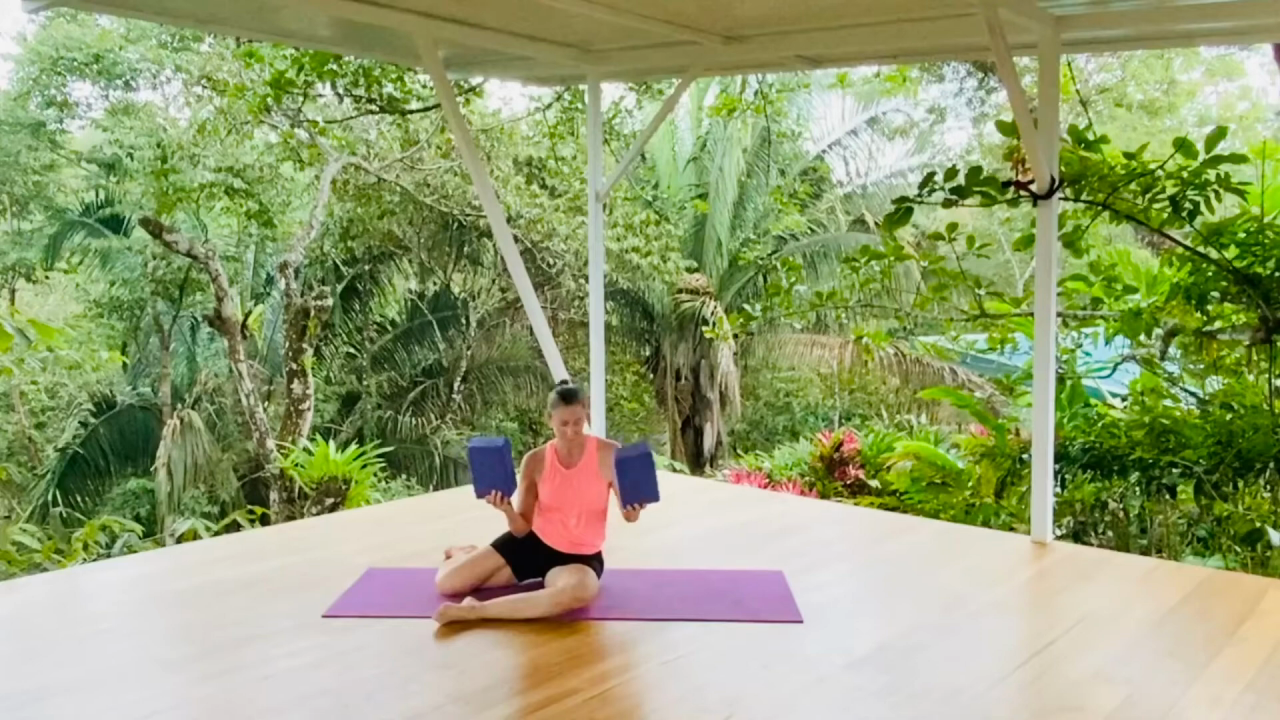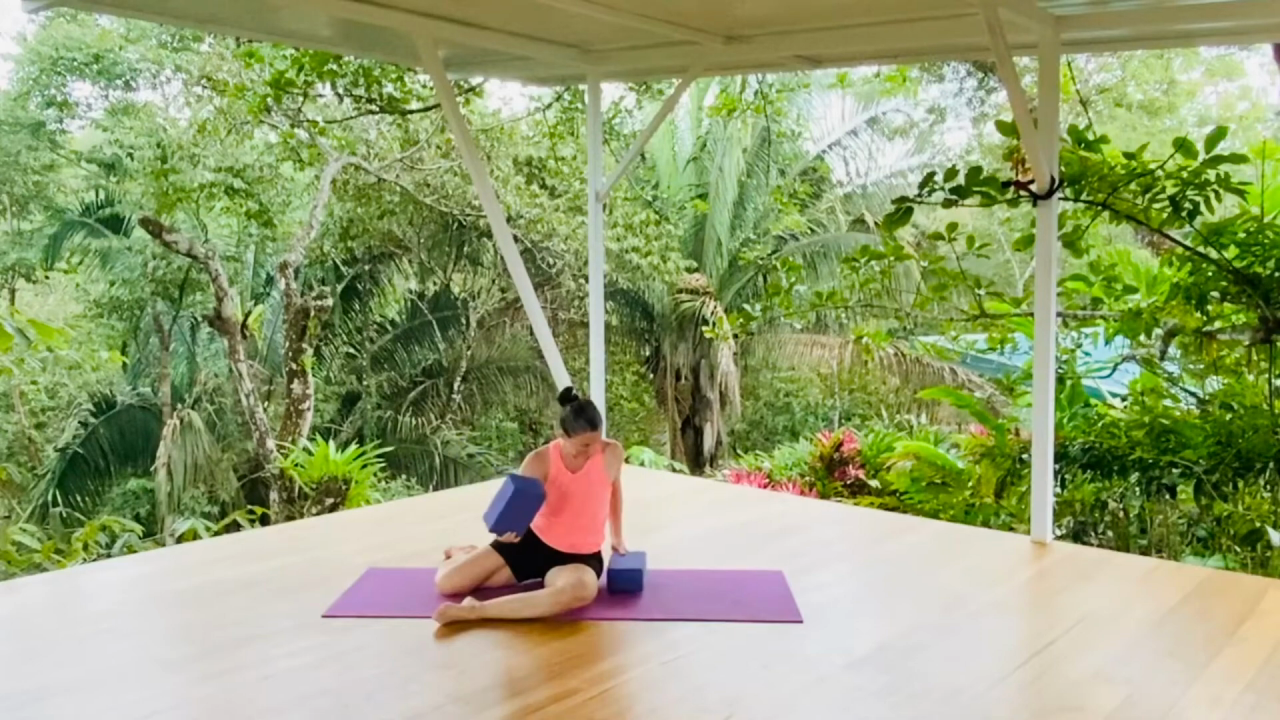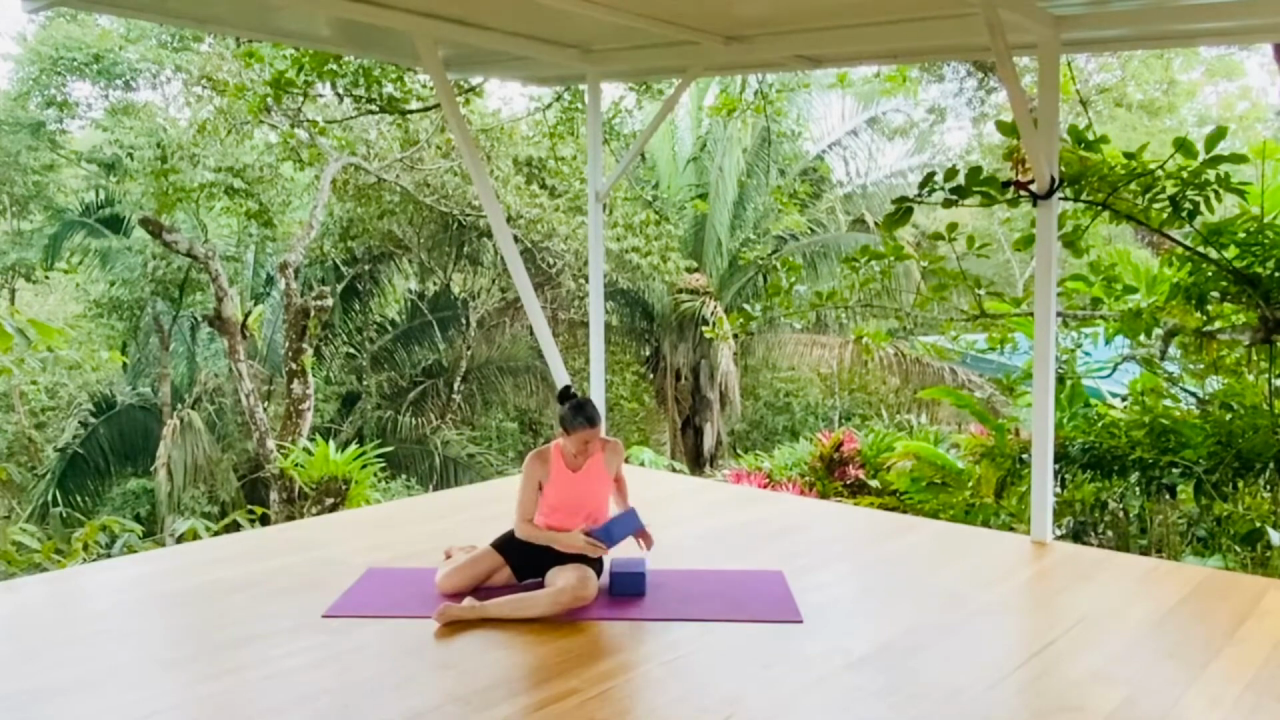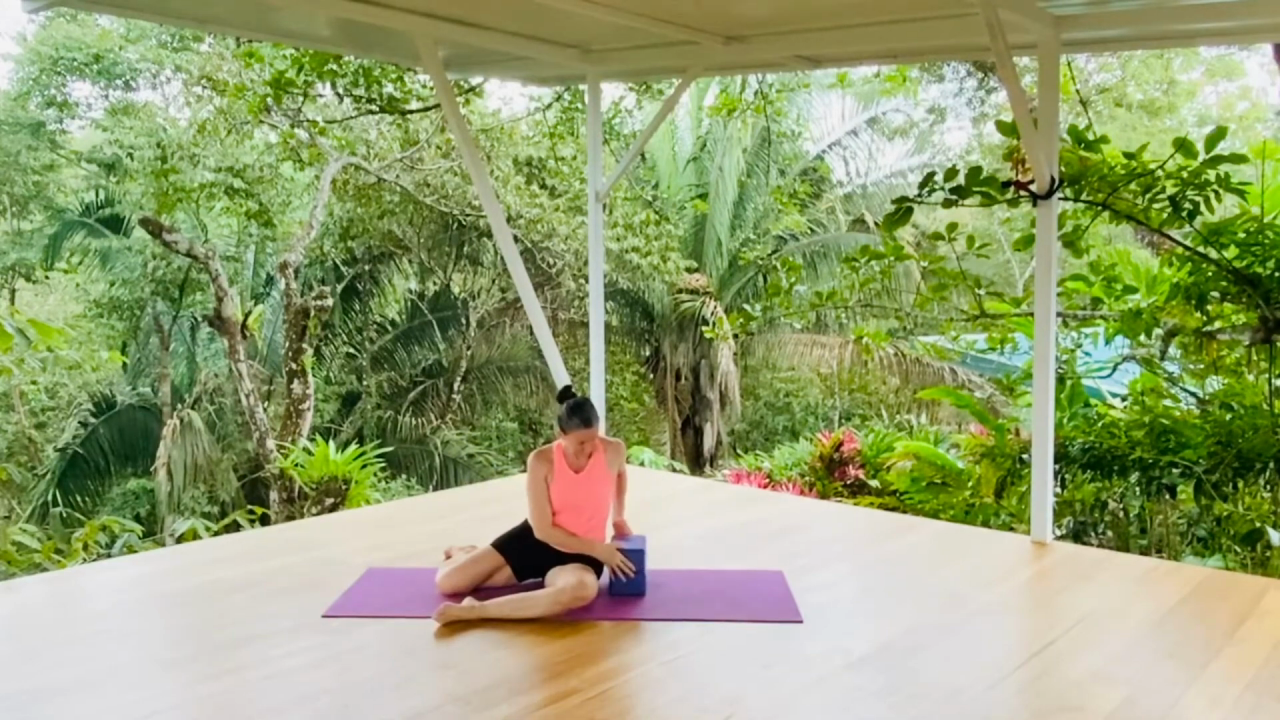
dt=0.7s
person 1, frame 1
left shoulder: (609, 454)
right shoulder: (535, 461)
left elbow: (630, 518)
right elbow: (522, 529)
left wrist: (632, 509)
right wrist: (508, 510)
left hip: (580, 557)
right hip: (533, 541)
left knee: (580, 590)
right knee: (447, 583)
left ankle: (475, 610)
right ankle: (468, 554)
person 1, frame 2
left shoulder: (612, 454)
right shoulder: (538, 462)
left wrist: (617, 537)
right wrist: (504, 531)
left hip: (579, 556)
right hip: (533, 541)
left knee: (580, 590)
right knee: (446, 582)
left ankle: (476, 610)
right ankle: (468, 554)
person 1, frame 3
left shoulder: (612, 451)
right shoulder: (539, 461)
right elbow: (521, 526)
right wrist: (567, 540)
left hip: (582, 555)
right hip: (536, 542)
left knee: (582, 590)
right knee: (447, 582)
left ankle: (476, 609)
right ankle: (469, 554)
person 1, frame 4
left shoulder: (614, 450)
right shoulder: (541, 461)
right elbow: (543, 530)
left wrist: (619, 517)
right wrist: (598, 549)
left hip: (579, 556)
right hip: (534, 540)
left knee: (581, 590)
right knee: (447, 582)
left ankle: (476, 610)
right ankle: (468, 554)
